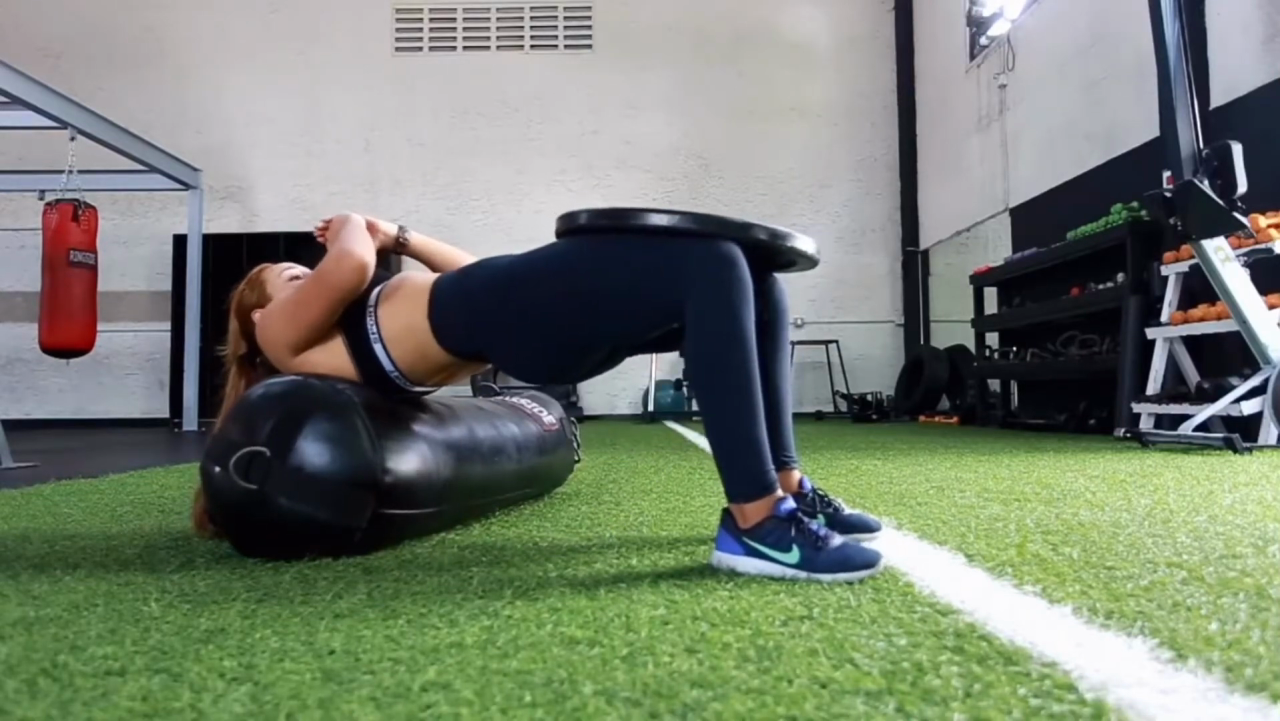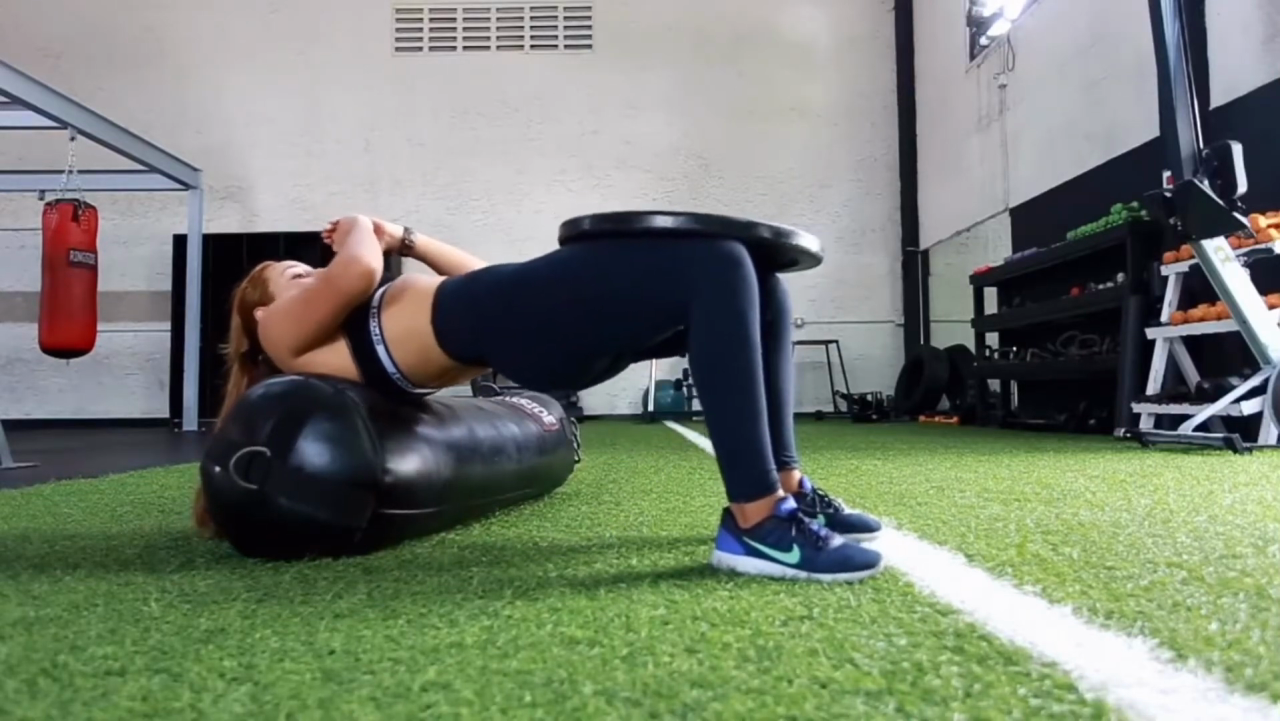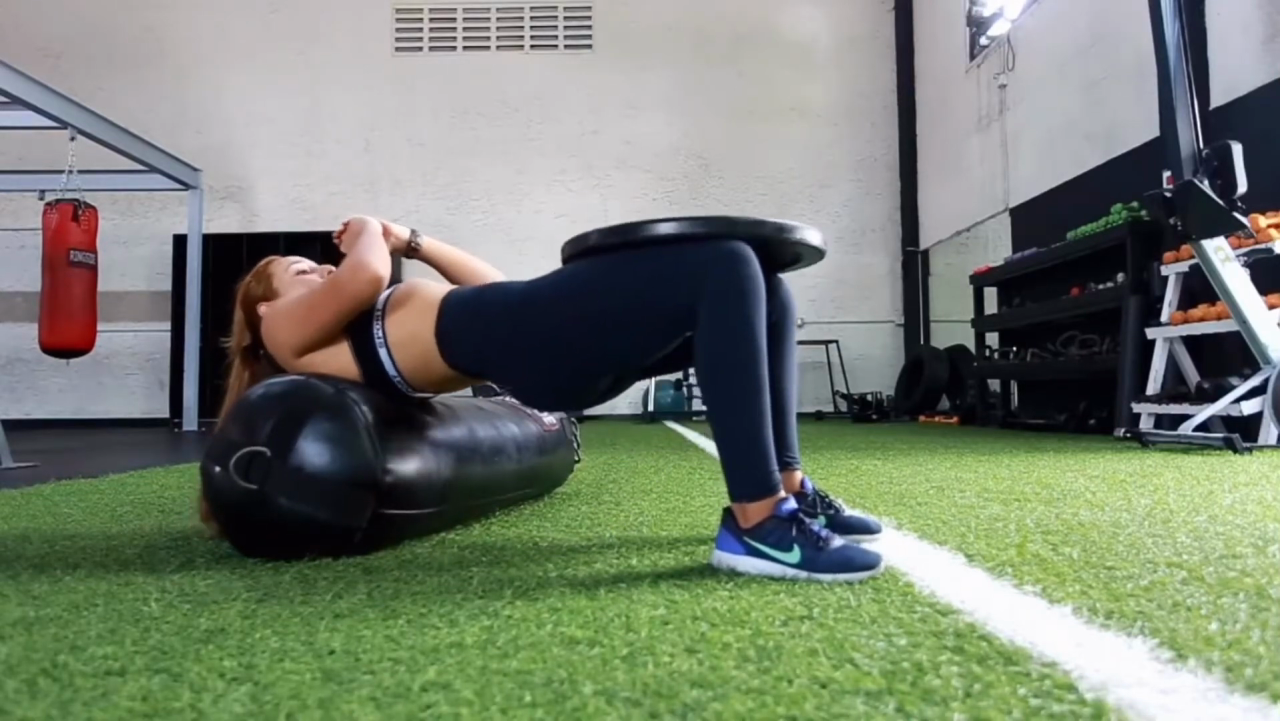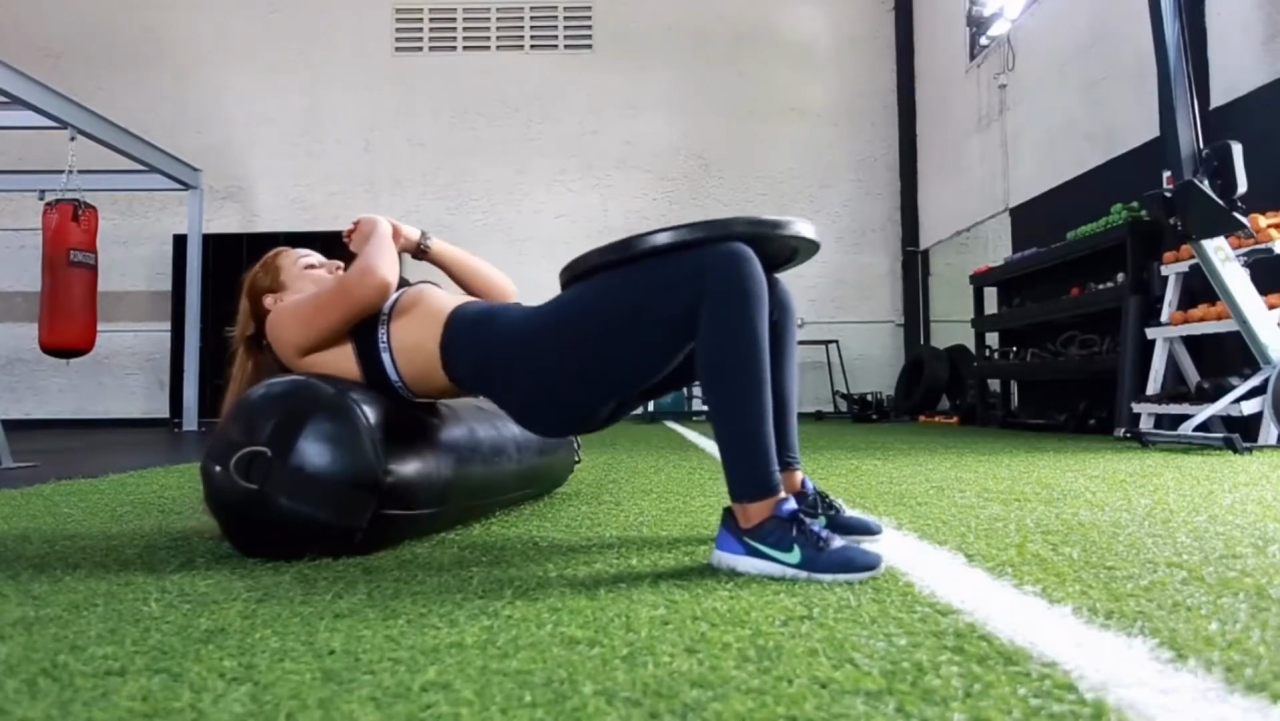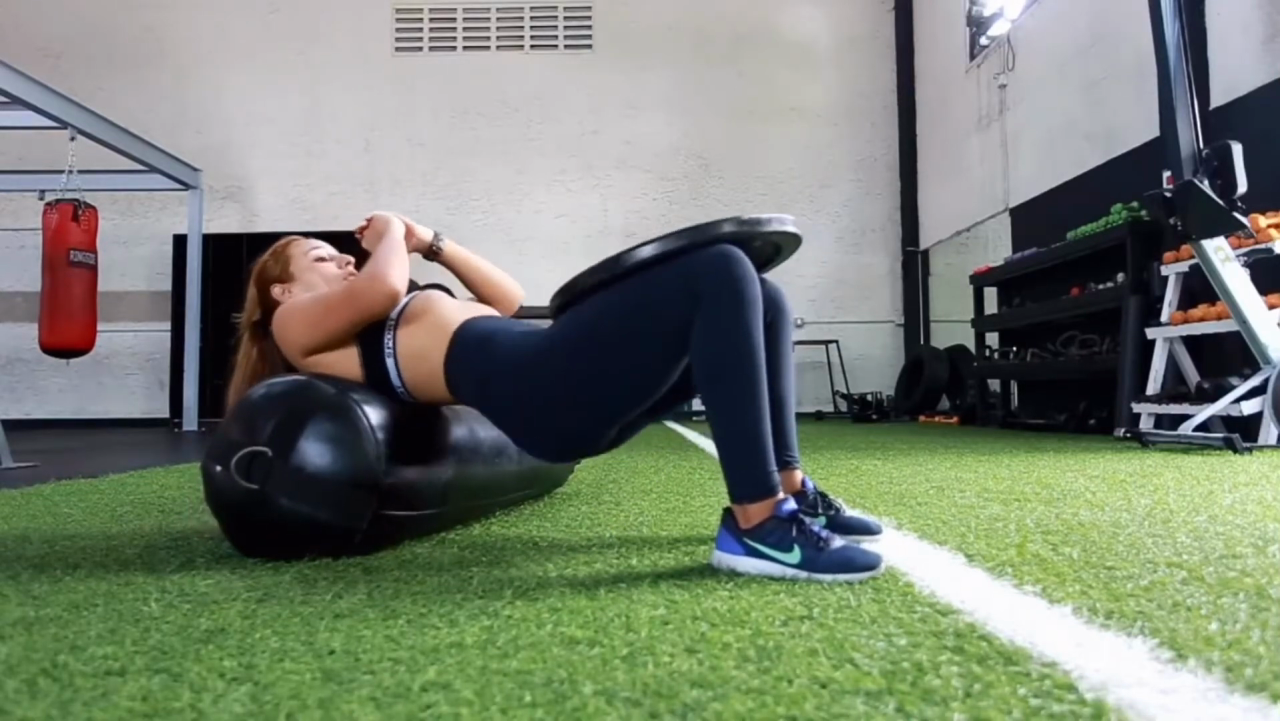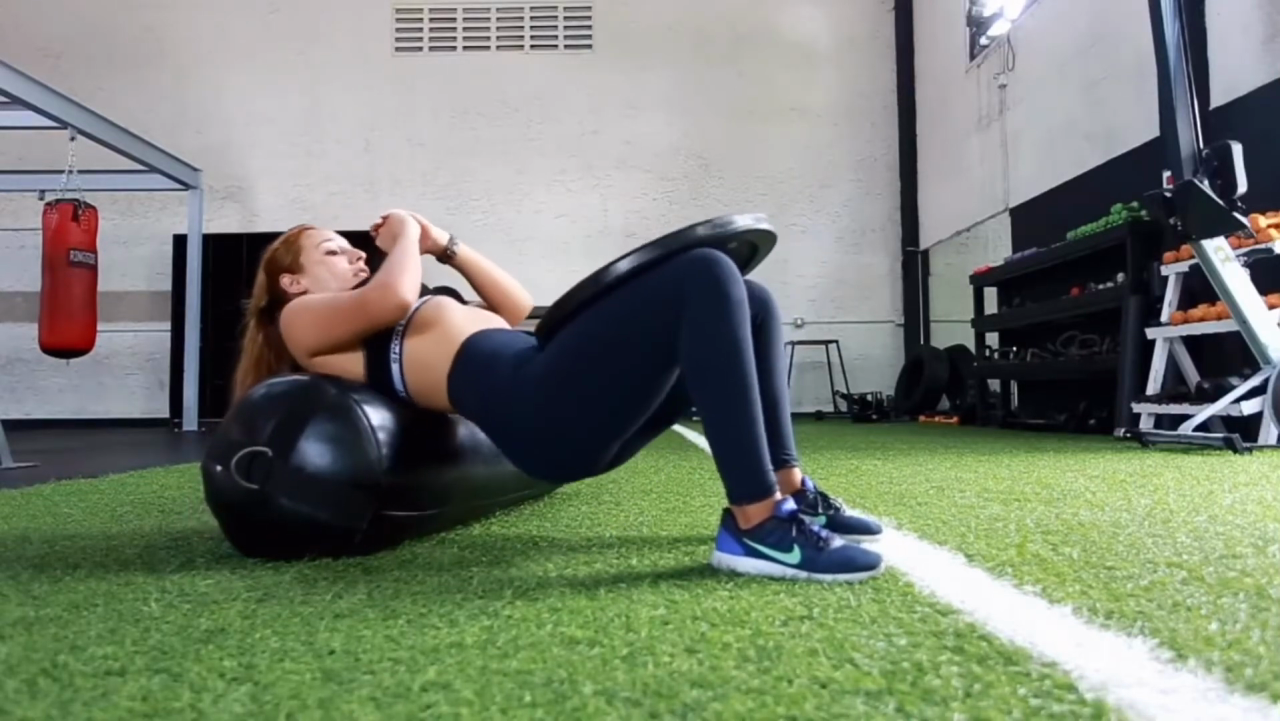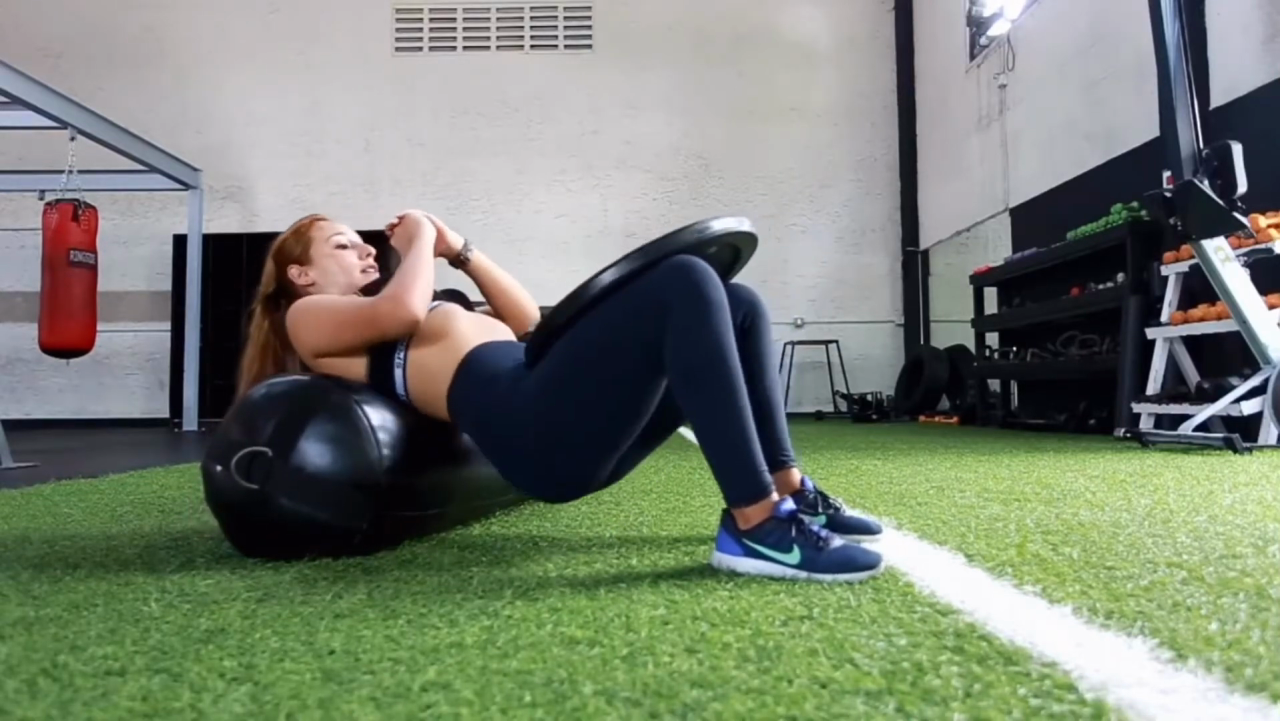
dt=0.1s
person 1, frame 1
left shoulder: (377, 341)
right shoulder: (284, 333)
left elbow: (467, 270)
right elbow: (349, 263)
left wrist: (397, 236)
right wrist: (353, 231)
left hip: (546, 318)
right hip: (518, 313)
left knee: (749, 281)
right knee: (712, 267)
left ankle: (786, 489)
right ankle: (757, 524)
person 1, frame 2
left shoulder: (350, 320)
right shoulder: (287, 332)
left elbow: (482, 275)
right elbow: (358, 272)
left wrist: (401, 238)
right wrist: (358, 240)
left hip: (531, 313)
right hip: (522, 322)
left knee: (755, 285)
right knee: (717, 267)
left ankle: (786, 489)
right ankle: (758, 525)
person 1, frame 3
left shoulder: (363, 321)
right shoulder: (290, 331)
left elbow: (488, 283)
right elbow: (365, 276)
left wrist: (407, 240)
right wrist: (367, 242)
left hip: (554, 340)
right hip: (529, 335)
left knee: (760, 288)
right knee: (726, 269)
left ankle: (787, 489)
right ankle: (758, 525)
person 1, frame 4
left shoulder: (362, 323)
right shoulder: (290, 328)
left elbow: (501, 296)
right elbow: (373, 281)
left wrist: (418, 243)
right wrist: (377, 238)
left hip: (545, 343)
right hip: (534, 365)
left knee: (762, 296)
right knee: (728, 271)
left ankle: (789, 491)
right ankle: (760, 525)
person 1, frame 5
left shoulder: (371, 326)
right shoulder: (296, 325)
left elbow: (509, 302)
right elbow: (382, 286)
left wrist: (429, 243)
right wrist: (389, 239)
left hip: (559, 367)
right hip: (539, 384)
left knee: (756, 299)
right knee: (720, 276)
left ankle: (789, 490)
right ankle: (759, 525)
person 1, frame 6
left shoulder: (370, 317)
right shoulder: (302, 320)
left elbow: (518, 309)
right elbow: (391, 298)
left wrist: (444, 245)
right wrist: (406, 241)
left hip: (566, 396)
right hip: (538, 410)
left knee: (747, 301)
right knee: (706, 275)
left ankle: (789, 491)
right ankle: (759, 527)
person 1, frame 7
left shoulder: (384, 324)
right shoulder: (308, 318)
left elbow: (525, 318)
right elbow: (400, 310)
left wrist: (456, 248)
right wrist: (419, 245)
left hip: (573, 418)
right hip: (537, 423)
left knee: (737, 305)
right knee: (684, 284)
left ankle: (788, 490)
right ankle: (758, 527)
